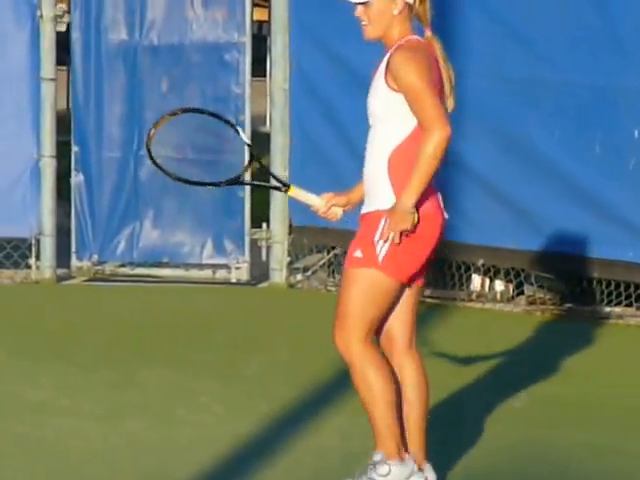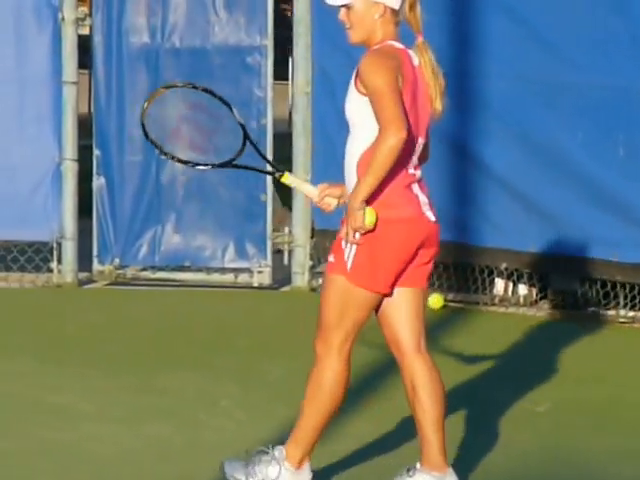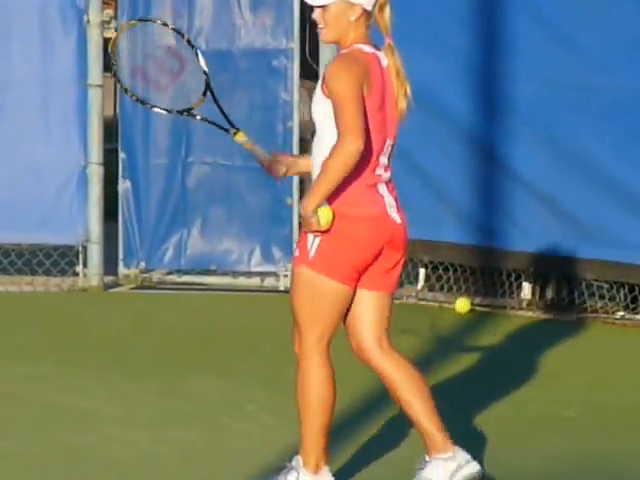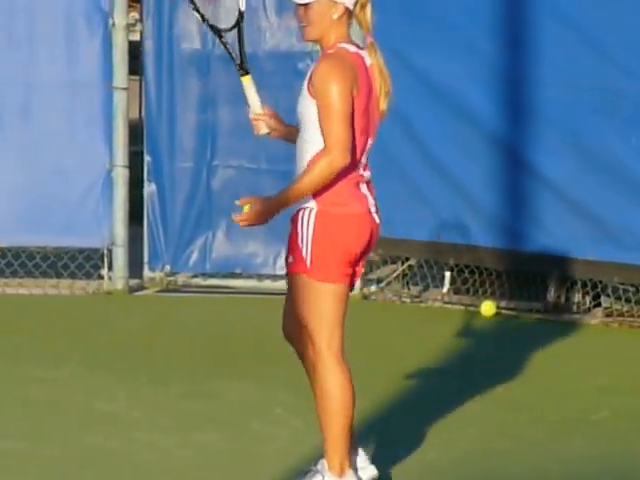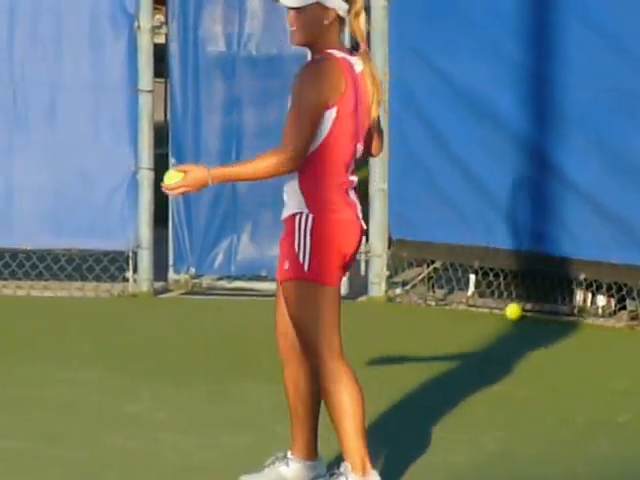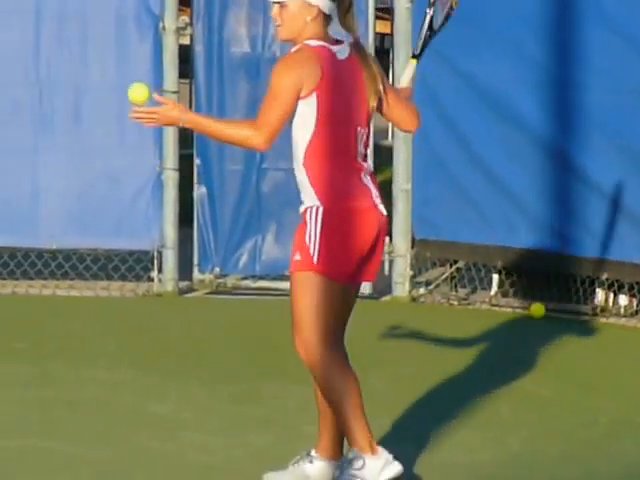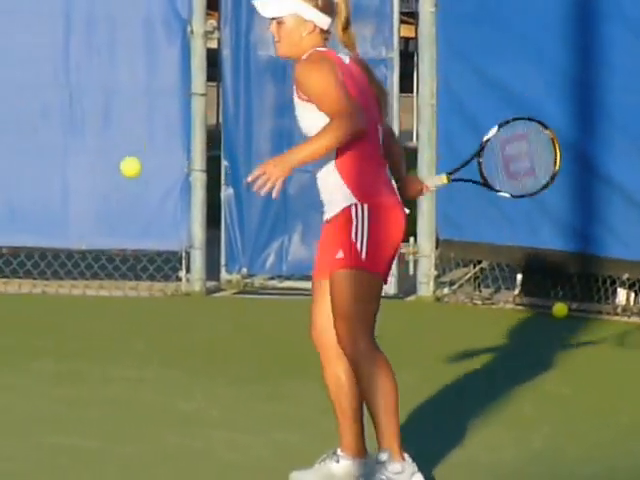
dt=0.3s
person 1, frame 1
left shoulder: (407, 56)
right shoulder: (408, 58)
left elbow: (438, 131)
left wrist: (406, 202)
right wrist: (354, 195)
left hip: (399, 221)
right hip: (388, 217)
left knee: (351, 338)
right knee: (396, 345)
person 1, frame 2
left shoulder: (377, 61)
right shoulder: (418, 64)
left elbow: (395, 135)
left wrist: (358, 201)
right wrist: (349, 188)
left hip: (382, 224)
right hip: (414, 219)
left knee: (330, 347)
right knee: (410, 349)
person 1, frame 3
left shoulder: (345, 66)
right shoulder: (389, 66)
left elbow: (352, 143)
left wrist: (313, 199)
right wrist: (300, 164)
left hip: (345, 223)
right hip: (385, 219)
left knee: (309, 346)
right knee: (374, 348)
person 1, frame 4
left shoulder: (332, 66)
right shoulder: (365, 63)
left elbow: (337, 156)
left wrist: (272, 203)
right wrist: (287, 131)
left hip: (326, 217)
right hip: (356, 214)
left knee: (325, 351)
right knee: (300, 335)
person 1, frame 5
left shoulder: (319, 72)
right shoulder: (359, 70)
left elbow: (290, 158)
right elbow: (373, 146)
left wrist: (211, 176)
left hip: (315, 221)
right hip: (339, 219)
left knee: (326, 357)
right knee: (293, 346)
person 1, frame 6
left shoulder: (298, 61)
right shoulder: (357, 58)
left elbow: (260, 135)
right elbow: (409, 119)
left wrist: (182, 116)
right wrist: (401, 100)
left hip: (332, 214)
right hip: (366, 210)
left knee: (313, 345)
right knee: (325, 343)
person 1, frame 7
left shoulder: (312, 67)
right shoulder: (353, 67)
left elbow: (349, 124)
right elbow: (382, 135)
left wrist: (290, 159)
right wrist: (404, 180)
left hip: (362, 214)
right hip: (345, 217)
left knee: (355, 340)
right knee: (326, 337)
